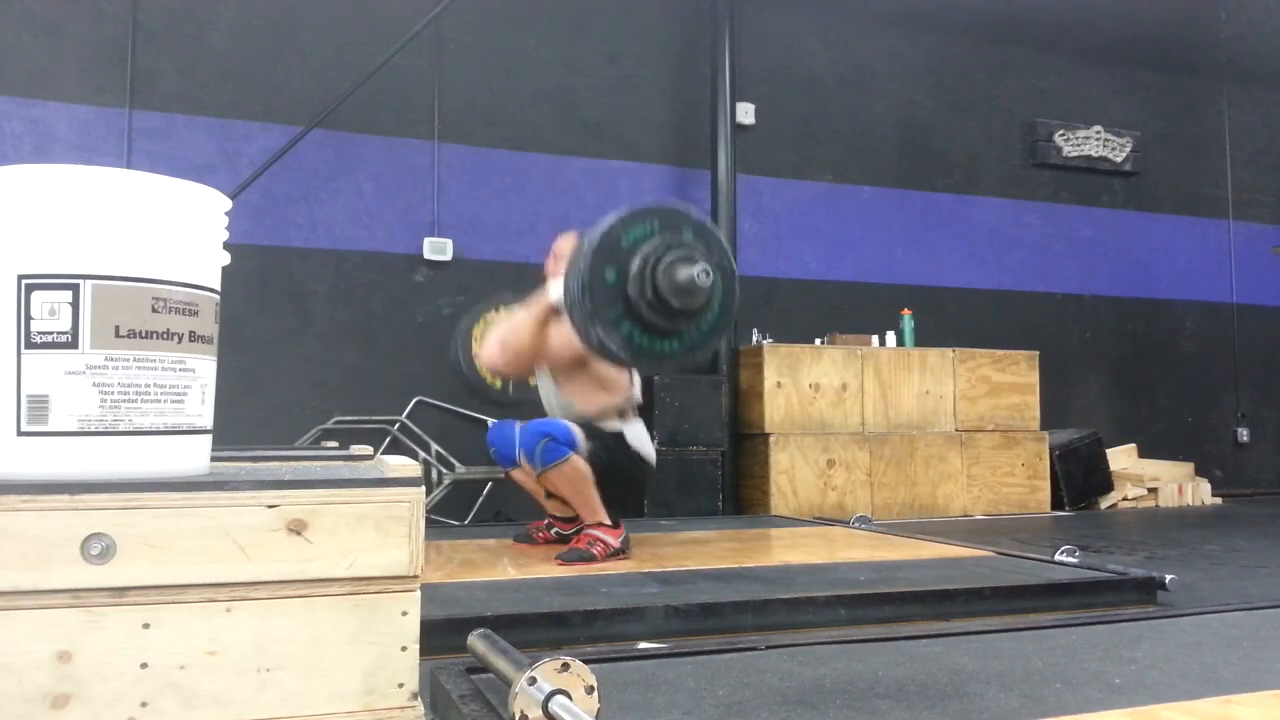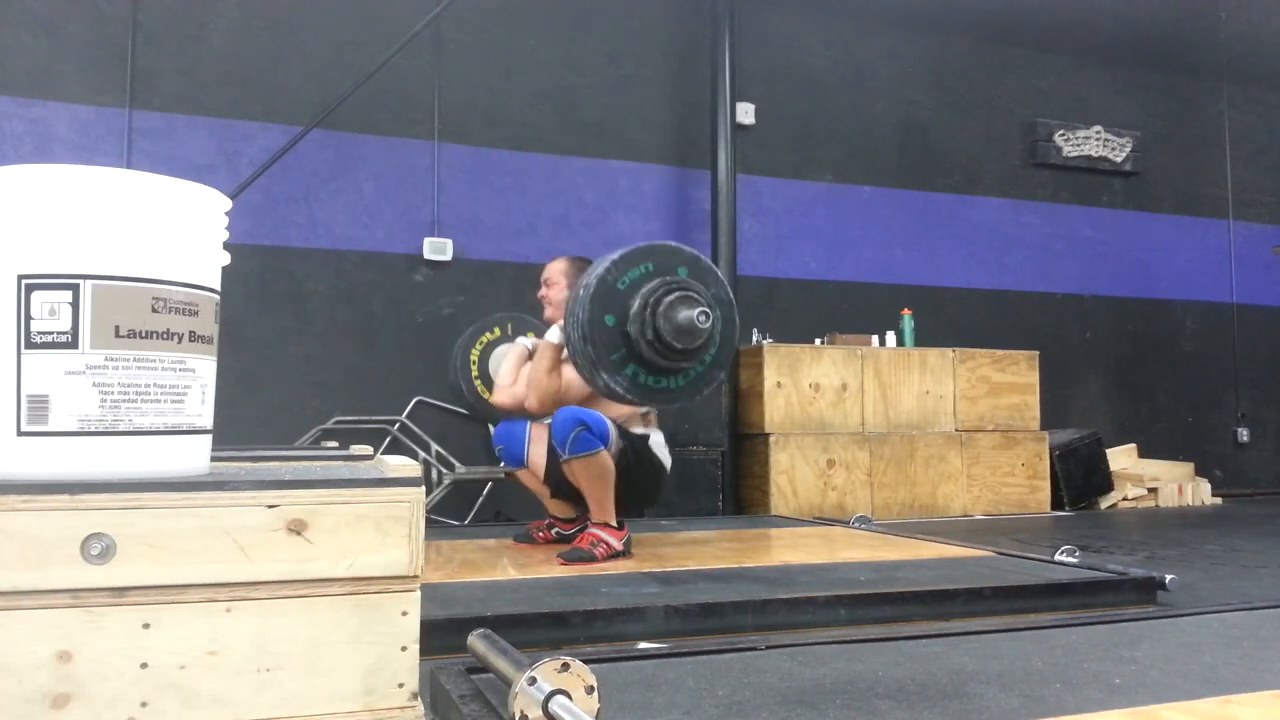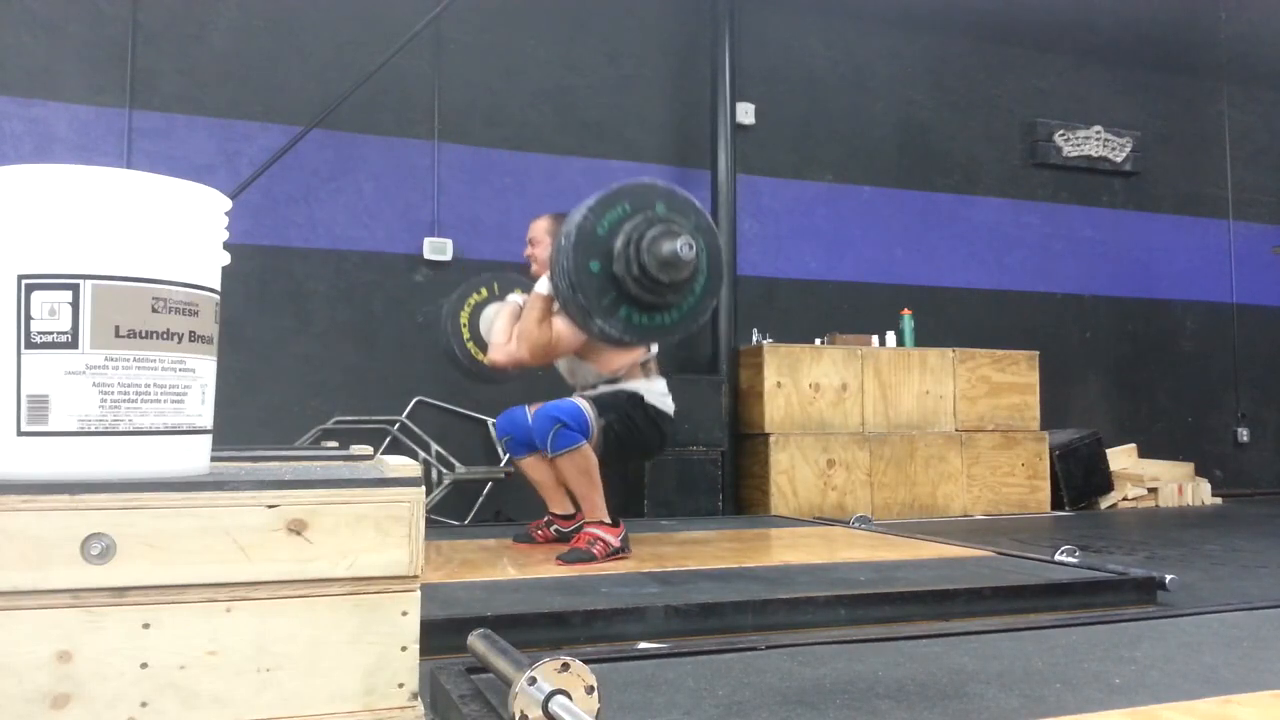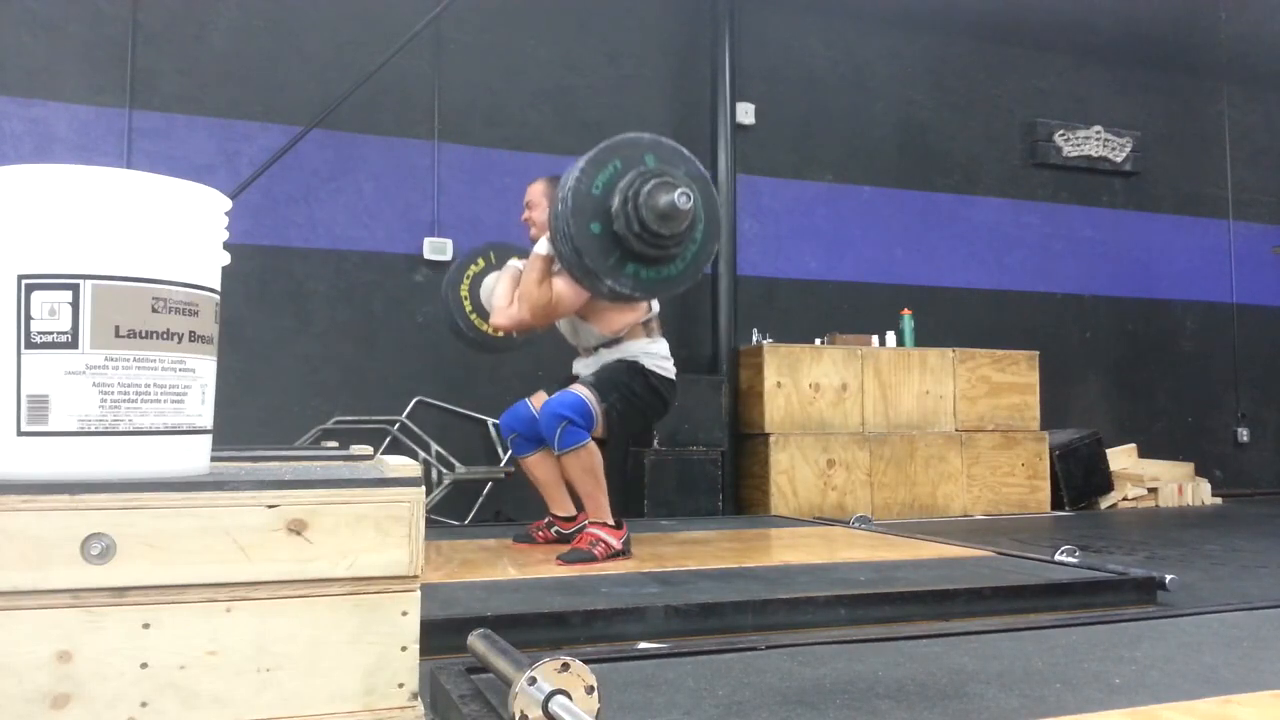
dt=0.3s
person 1, frame 1
right shoulder: (558, 319)
left elbow: (515, 355)
right elbow: (490, 359)
left wrist: (547, 297)
right wrist: (521, 312)
left hip: (622, 454)
right hip: (587, 444)
left knee: (540, 436)
right knee: (501, 435)
left ankle: (605, 530)
right ankle: (567, 519)
person 1, frame 2
right shoulder: (559, 347)
left elbow: (538, 402)
right elbow: (503, 396)
left wrist: (554, 338)
right wrist: (523, 344)
left hip: (639, 466)
right hip: (599, 457)
left knee: (571, 423)
right knee: (507, 434)
left ankle: (609, 531)
right ankle: (567, 521)
person 1, frame 3
right shoulder: (555, 303)
left elbow: (533, 354)
right elbow: (499, 354)
left wrist: (543, 288)
right wrist: (514, 302)
left hip: (642, 413)
right hip: (603, 413)
left knee: (552, 417)
right knee: (511, 425)
left ankle: (604, 529)
right ankle: (565, 519)
person 1, frame 4
right shoulder: (557, 264)
left elbow: (535, 314)
right elbow: (502, 317)
left wrist: (543, 247)
right wrist: (514, 266)
left hip: (641, 371)
right hip: (601, 370)
left knee: (559, 415)
right knee: (516, 423)
left ankle: (607, 531)
right ankle: (566, 521)
